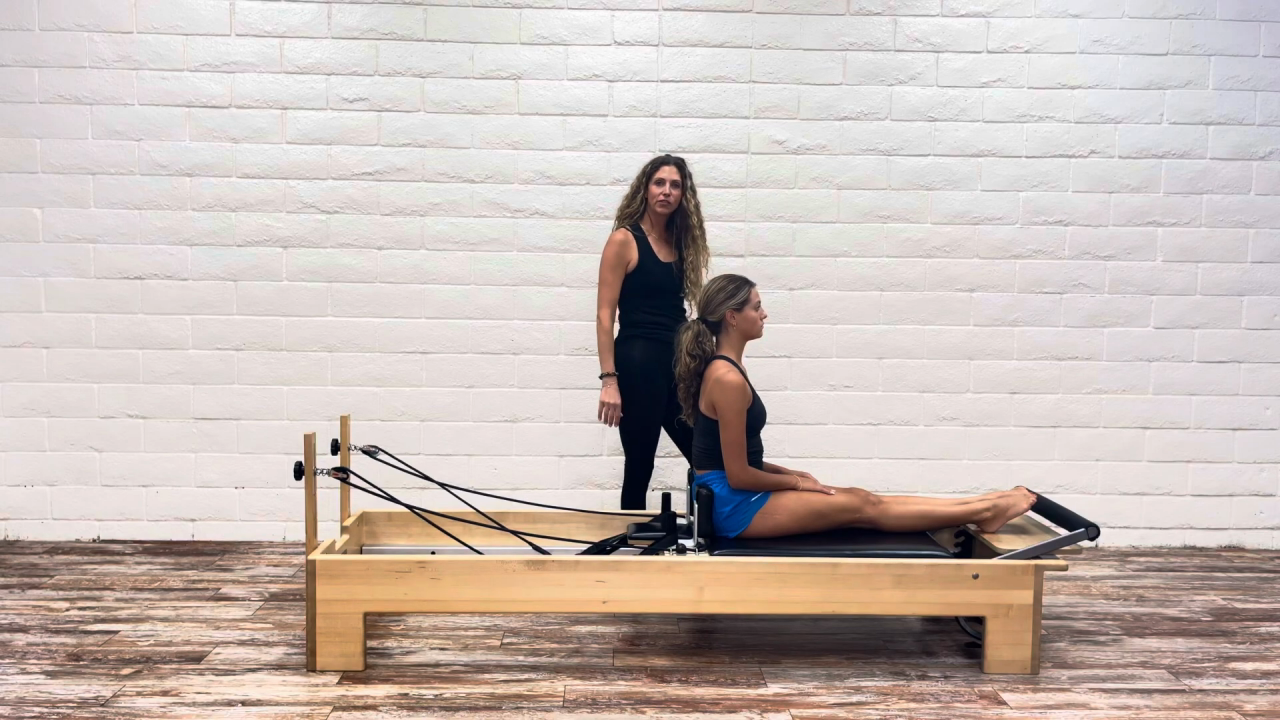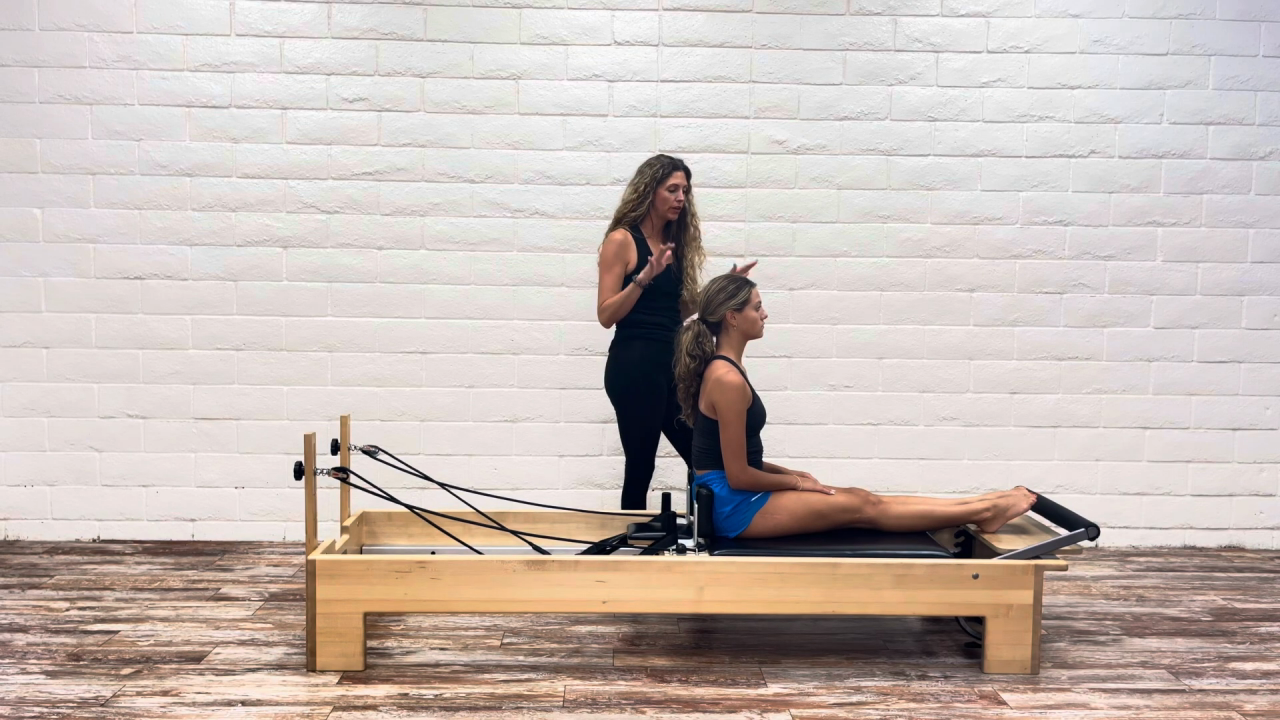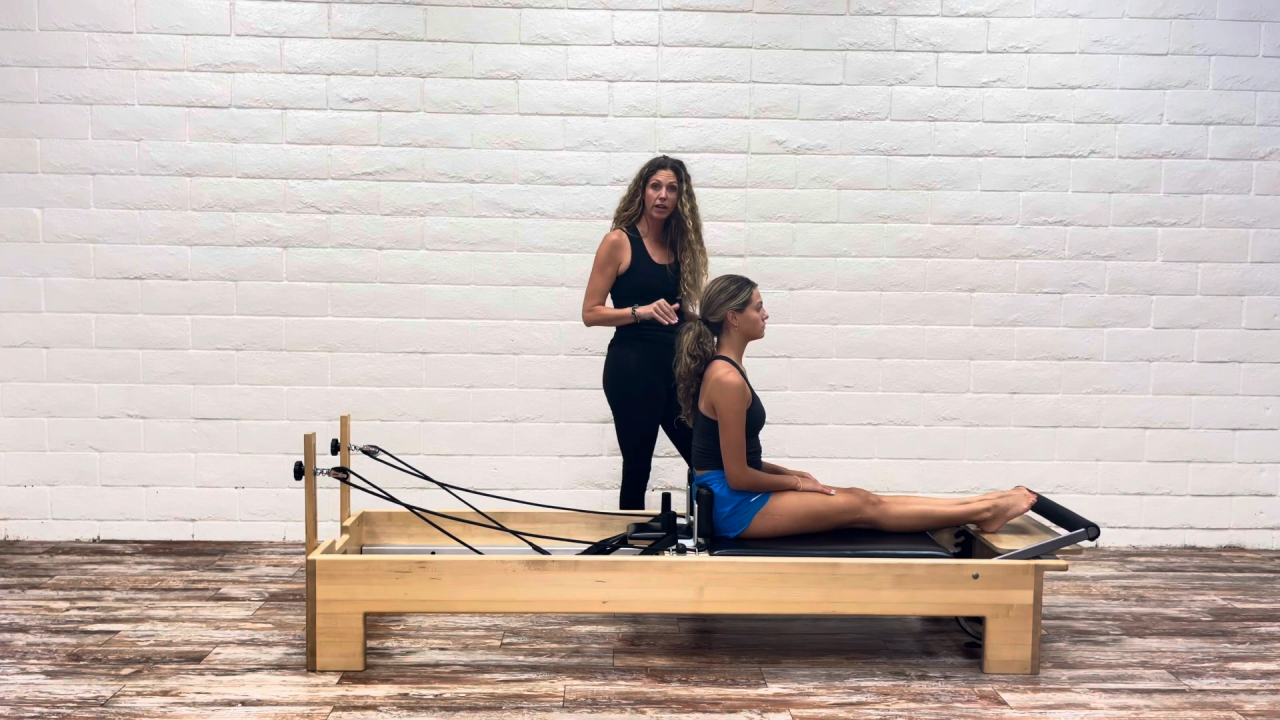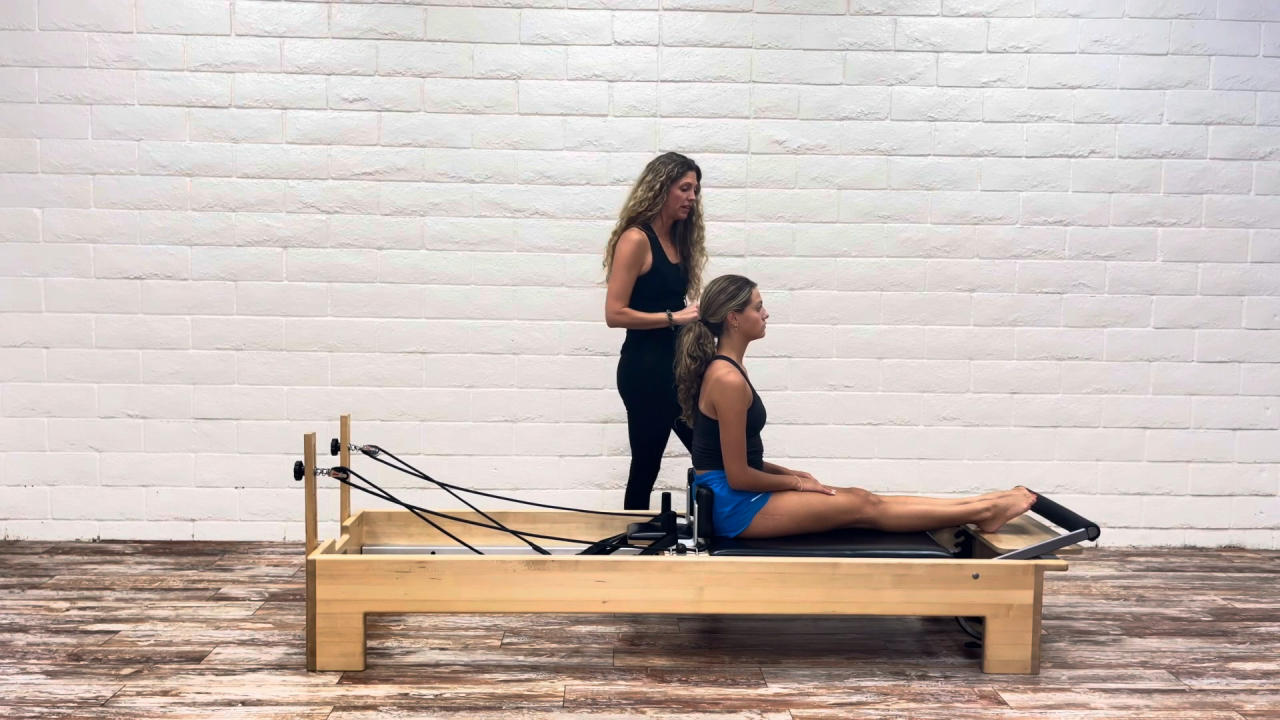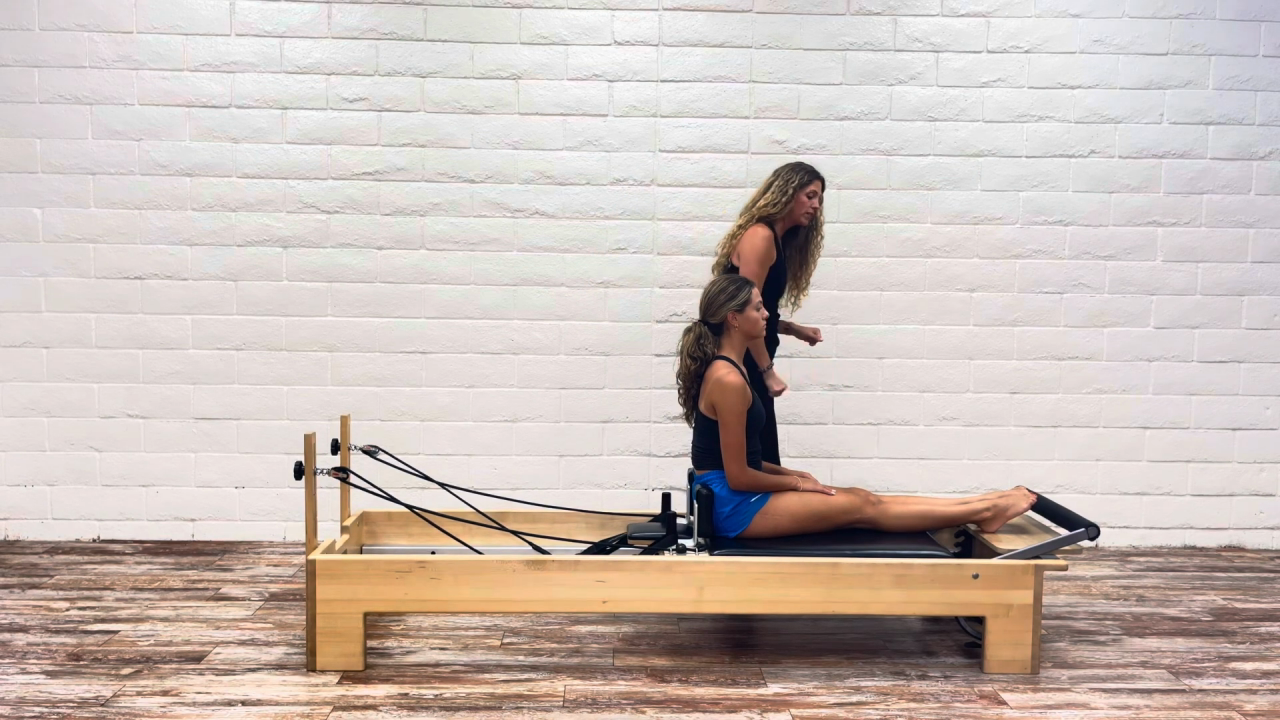
dt=1s
person 1, frame 1
left shoulder: (723, 368)
right shoulder: (728, 379)
right elbow: (738, 474)
left wrist: (787, 473)
right wrist: (795, 482)
left hip: (732, 494)
right hip: (733, 504)
left knee: (858, 497)
right knee: (862, 507)
left ankle: (980, 504)
right ankle: (982, 513)
person 1, frame 2
left shoulder: (723, 369)
right shoulder: (728, 380)
right elbow: (739, 475)
left wrist: (788, 474)
right wrist: (795, 482)
left hip: (731, 494)
right hip: (733, 504)
left knee: (859, 497)
right knee: (861, 507)
left ankle: (978, 505)
right ankle: (982, 513)
person 1, frame 3
left shoulder: (724, 369)
right shoulder: (727, 380)
right elbow: (738, 475)
left wrist: (789, 474)
right wrist: (795, 482)
left hip: (730, 493)
right hip: (732, 504)
left knee: (858, 496)
right knee: (861, 507)
left ankle: (980, 505)
right ankle: (982, 513)
person 1, frame 4
left shoulder: (724, 369)
right shoulder: (728, 380)
right elbow: (738, 476)
left wrist: (788, 474)
right wrist: (796, 483)
left hip: (731, 493)
right hip: (732, 504)
left knee: (858, 496)
right knee: (862, 507)
left ankle: (980, 504)
right ankle: (982, 513)
person 1, frame 5
left shoulder: (724, 369)
right shoulder: (728, 380)
right elbow: (738, 476)
left wrist: (789, 474)
right wrist: (795, 483)
left hip: (731, 493)
right hip: (732, 504)
left knee: (859, 497)
right knee: (862, 507)
left ankle: (980, 505)
right ankle: (983, 513)
person 2, frame 1
left shoulder: (680, 241)
right shoulder: (623, 240)
right elbow: (605, 315)
right wrist: (609, 380)
left hip: (677, 361)
right hip: (638, 362)
right knee: (639, 467)
person 2, frame 2
left shoulder: (674, 242)
right shoulder: (622, 240)
right elbow: (606, 316)
right wrist: (644, 277)
left hip: (672, 361)
right hip: (633, 363)
right knee: (640, 466)
person 2, frame 3
left shoulder: (679, 244)
right shoulder: (619, 242)
right elbow: (590, 313)
right wrist: (642, 311)
left hip: (674, 363)
right hip: (632, 365)
right knee: (637, 467)
person 2, frame 4
left shoulder: (676, 238)
right shoulder: (635, 240)
right elbow: (616, 315)
right wrist: (678, 318)
left hip: (677, 364)
right hip: (646, 366)
right knee: (646, 466)
person 2, frame 5
left shoulder: (777, 239)
right shoulder: (760, 236)
left wrist: (794, 329)
right wrist: (767, 371)
left hip: (749, 361)
right hip: (742, 363)
left knee: (759, 457)
right knee: (763, 459)
